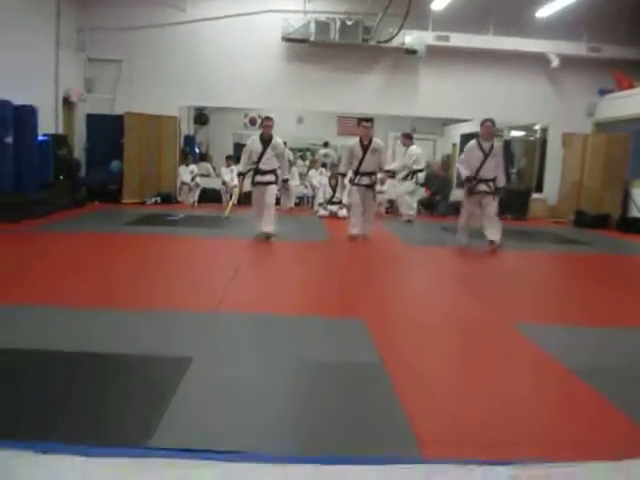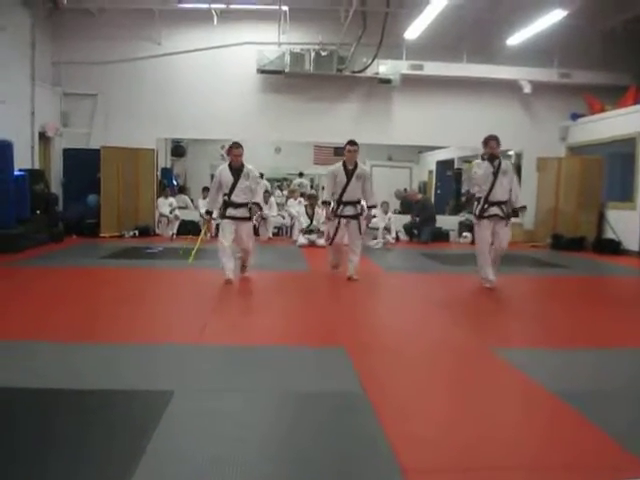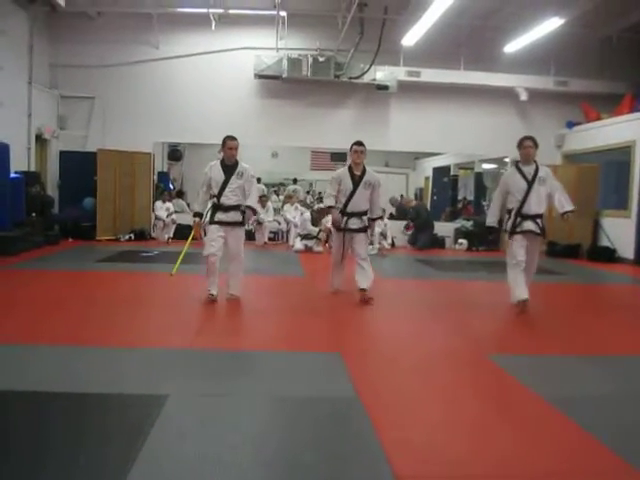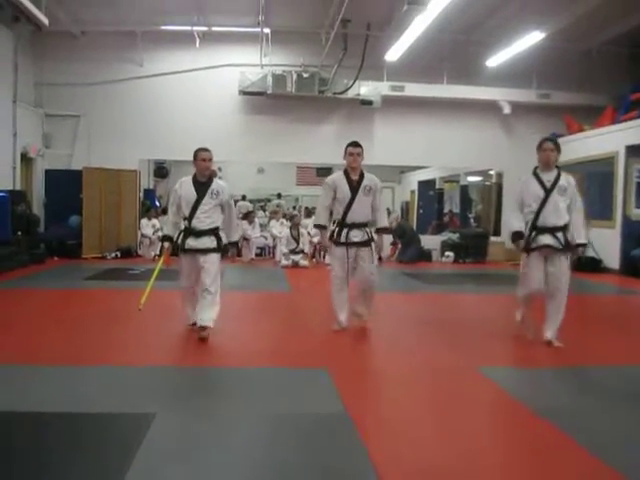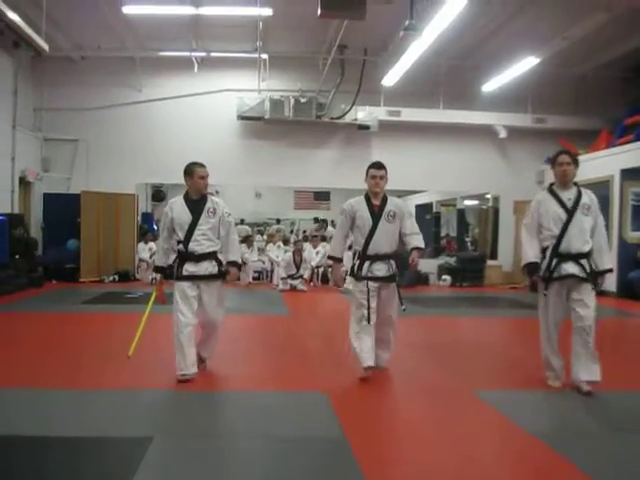
dt=0.7s
person 1, frame 1
left shoulder: (497, 148)
right shoulder: (472, 145)
left elbow: (499, 167)
right elbow: (461, 162)
left wrist: (499, 185)
right wrist: (466, 176)
left hip: (490, 186)
right hip: (473, 185)
left knee: (490, 214)
right knee: (467, 214)
left ankle: (494, 240)
right ankle: (462, 239)
person 1, frame 2
left shoulder: (507, 165)
right shoulder: (478, 164)
left elbow: (514, 186)
right elbow: (478, 179)
left wrist: (518, 205)
right wrist: (488, 162)
left hip: (501, 209)
right hip: (483, 209)
left knee: (501, 245)
right knee: (483, 245)
left ankle: (488, 272)
right ankle: (487, 277)
person 1, frame 3
left shoulder: (545, 173)
right shoulder: (509, 175)
left elbow: (556, 191)
right elbow: (498, 200)
left wrist: (566, 208)
right wrist: (492, 223)
left hip: (536, 224)
right hip: (515, 224)
left knee: (530, 265)
right knee: (516, 261)
left ankle: (519, 296)
right ankle: (520, 299)
person 1, frame 4
left shoulder: (568, 181)
right shoulder: (527, 182)
left elbow: (576, 212)
right elbow: (518, 211)
left wrist: (578, 241)
right wrist: (517, 233)
left hip: (559, 240)
right hip: (534, 239)
left knee: (558, 289)
right knee: (531, 285)
left ankle: (551, 333)
right ankle: (523, 309)
person 1, frame 5
left shoulder: (589, 199)
right shoulder: (541, 200)
left elbow: (598, 235)
right elbow: (529, 233)
left wrist: (602, 268)
right wrist: (532, 264)
left hip: (582, 268)
right hip: (553, 268)
left knee: (585, 323)
right knee: (550, 324)
left ankle: (583, 378)
right ankle: (554, 374)
person 2, frame 1
left shoulder: (278, 143)
right shoulder: (253, 141)
left elbow: (283, 162)
right elbow: (245, 158)
left wrist: (285, 178)
right wrist: (241, 174)
left hip: (271, 177)
right hip: (257, 176)
left knee: (269, 203)
right knee: (258, 205)
left ankle: (268, 230)
right ankle: (263, 228)
person 2, frame 2
left shoulder: (251, 171)
right shoulder: (221, 171)
left elbow: (258, 189)
right elbow: (214, 193)
left wrist: (256, 205)
right wrist: (209, 213)
left hip: (245, 212)
right hip: (227, 212)
left knee: (247, 245)
right knee: (225, 243)
left ankle: (244, 262)
right ankle: (228, 274)
person 2, frame 3
left shoulder: (245, 170)
right shoulder: (212, 168)
left elbow: (252, 192)
right elbow: (204, 193)
left wrist: (250, 209)
right wrist: (198, 216)
left hip: (236, 217)
right hip: (217, 216)
left knee: (236, 256)
right knee: (211, 253)
left ankle: (234, 290)
right ankle: (212, 290)
person 2, frame 4
left shoulder: (221, 187)
right shoulder: (182, 185)
left elbow: (230, 216)
right elbow: (173, 214)
left wrist: (233, 241)
right wrist: (168, 240)
left hip: (211, 241)
right hip: (188, 240)
left knee: (210, 285)
right knee: (189, 285)
left ankle: (204, 325)
right ankle: (193, 318)
person 2, frame 5
left shoulder: (217, 205)
right shoulder: (173, 206)
left elbow: (229, 235)
right elbow: (165, 240)
left wrist: (233, 263)
right wrist: (160, 270)
left hip: (211, 267)
right hip: (184, 268)
left knee: (212, 317)
right knee: (184, 320)
left ankle: (201, 352)
right ankle: (186, 368)
person 3, frame 1
left shoulder: (379, 145)
right shoulder: (353, 145)
left elbow: (384, 161)
right elbow: (346, 162)
right wrist: (342, 178)
left hip: (371, 179)
right hip: (356, 179)
left knee: (370, 208)
right knee: (356, 205)
left ankle: (365, 232)
right ankle: (354, 232)
person 3, frame 2
left shoulder: (364, 171)
right shoulder: (334, 170)
left elbow: (368, 192)
right elbow: (328, 189)
left wrist: (369, 211)
right wrist: (328, 208)
left hip: (355, 210)
right hip: (339, 209)
left knee: (355, 242)
right knee: (336, 240)
left ankle: (352, 271)
right ankle: (335, 262)
person 3, frame 3
left shoulder: (373, 178)
right shoulder: (339, 174)
left elbow: (375, 202)
right elbow: (330, 195)
left wrist: (373, 222)
right wrist: (333, 212)
left hip: (361, 222)
right hip: (342, 221)
left knee: (362, 257)
right knee: (337, 256)
left ankle: (364, 291)
right ankle: (336, 285)
person 3, frame 4
left shoulder: (373, 182)
right shoulder: (333, 180)
left elbow: (377, 210)
right elbow: (323, 208)
left wrist: (380, 235)
right wrist: (323, 233)
left hip: (364, 235)
right hip: (341, 235)
left knee: (368, 278)
right knee: (339, 279)
left ankle: (361, 310)
right ankle: (341, 319)
person 3, frame 5
left shoulder: (399, 206)
right shoulder: (352, 206)
left elbow: (412, 232)
right elbow: (340, 236)
left wrist: (415, 251)
right wrist: (336, 265)
left hip: (388, 268)
right hip: (362, 268)
left knee: (387, 318)
right knee: (363, 317)
left ankle: (379, 359)
right ankle: (366, 364)
